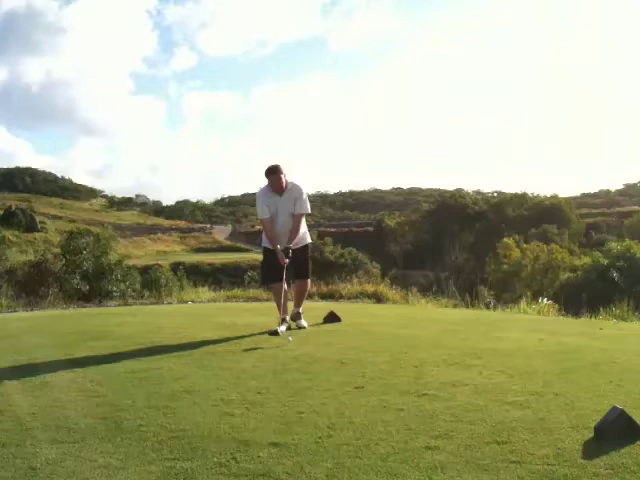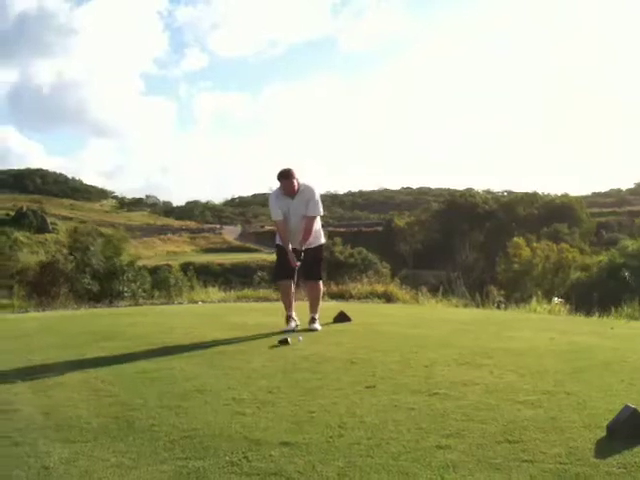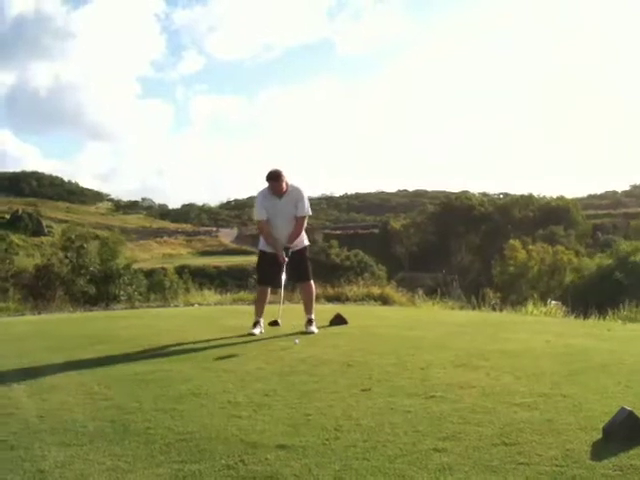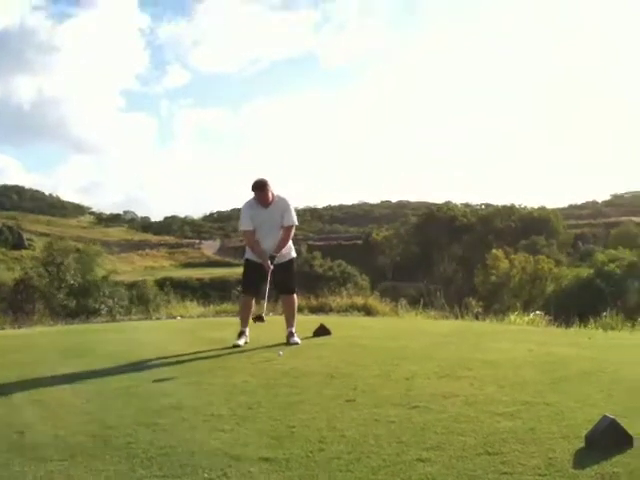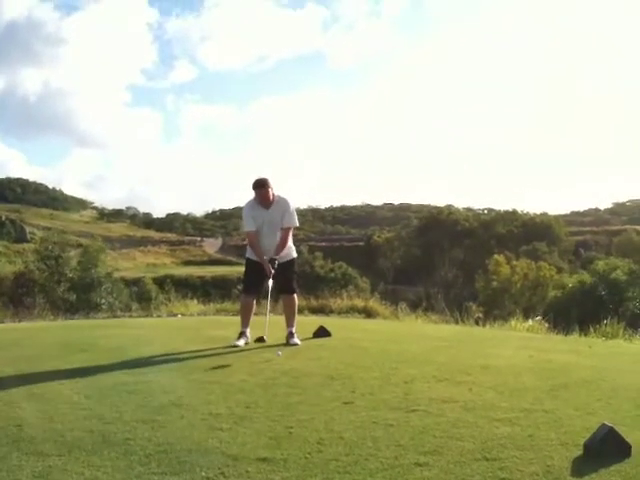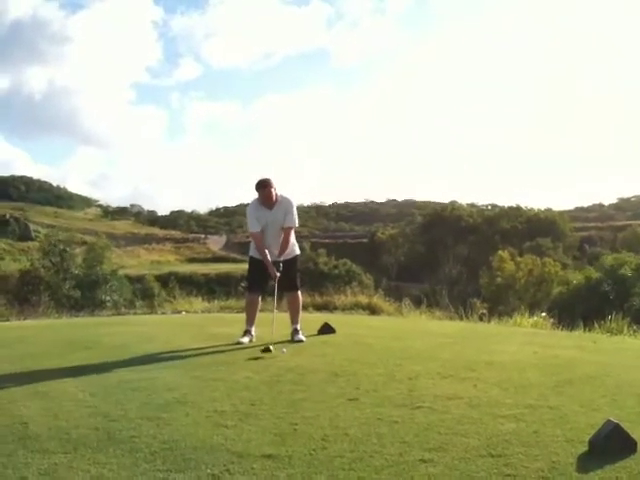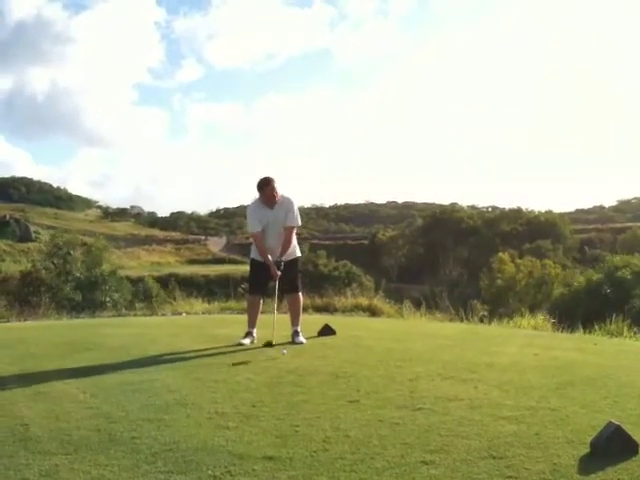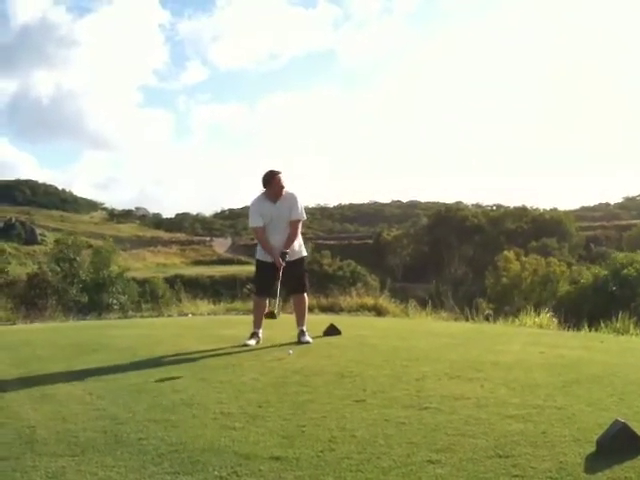
dt=0.5s
person 1, frame 1
left shoulder: (298, 191)
right shoulder: (262, 195)
left elbow: (298, 221)
right elbow: (266, 225)
left wrist: (289, 245)
right wrist: (278, 250)
left hip: (298, 241)
right hip: (272, 244)
left knee: (303, 279)
right knee: (276, 281)
left ankle: (297, 311)
right ankle: (284, 318)
person 1, frame 2
left shoulder: (311, 193)
right shoulder: (275, 197)
left elbow: (310, 223)
right elbow: (280, 227)
left wrist: (301, 247)
right wrist: (289, 252)
left hip: (312, 242)
right hip: (286, 243)
left knee: (314, 279)
right knee: (283, 280)
left ankle: (314, 318)
right ankle: (290, 316)
person 1, frame 3
left shoulder: (298, 194)
right shoulder: (261, 198)
left elbow: (301, 222)
right elbow: (262, 228)
left wrist: (288, 245)
right wrist: (277, 250)
left hip: (297, 245)
right hip: (269, 248)
left knee: (306, 280)
right knee: (263, 284)
left ankle: (310, 319)
right ankle: (258, 322)
person 1, frame 4
left shoulder: (284, 204)
right shoulder: (247, 208)
left elbow: (288, 231)
right elbow: (249, 237)
left wrist: (274, 254)
right wrist: (263, 258)
left hip: (283, 256)
right hip: (255, 257)
left knee: (289, 293)
right knee: (247, 293)
left ankle: (291, 332)
right ankle: (243, 332)
person 1, frame 5
left shoulder: (285, 205)
right shoulder: (248, 208)
left elbow: (286, 234)
right elbow: (252, 238)
left wrist: (275, 257)
right wrist: (264, 262)
left hip: (284, 256)
right hip: (256, 257)
left knee: (289, 293)
right knee: (248, 294)
left ankle: (291, 332)
right ankle: (244, 333)
person 1, frame 6
left shoulder: (288, 204)
right shoulder: (252, 208)
left elbow: (287, 234)
right elbow: (257, 239)
left wrist: (279, 259)
right wrist: (269, 264)
left hip: (287, 253)
right hip: (260, 255)
left knee: (293, 290)
right knee: (253, 291)
left ankle: (296, 329)
right ankle: (249, 331)
person 1, frame 7
left shoulder: (288, 203)
right shoulder: (253, 209)
left elbow: (290, 233)
right elbow: (257, 239)
left wrist: (281, 258)
right wrist: (270, 264)
left hip: (288, 255)
right hip: (261, 257)
left knee: (294, 292)
right knee: (254, 293)
left ankle: (296, 331)
right ankle: (251, 332)
person 1, frame 8
left shoulder: (292, 199)
right shoulder: (256, 205)
left elbow: (295, 227)
right elbow: (259, 234)
left wrist: (285, 251)
right wrist: (274, 255)
left hip: (294, 254)
right hip: (266, 256)
left knee: (299, 292)
right knee: (260, 295)
left ankle: (302, 331)
right ankle: (256, 333)
